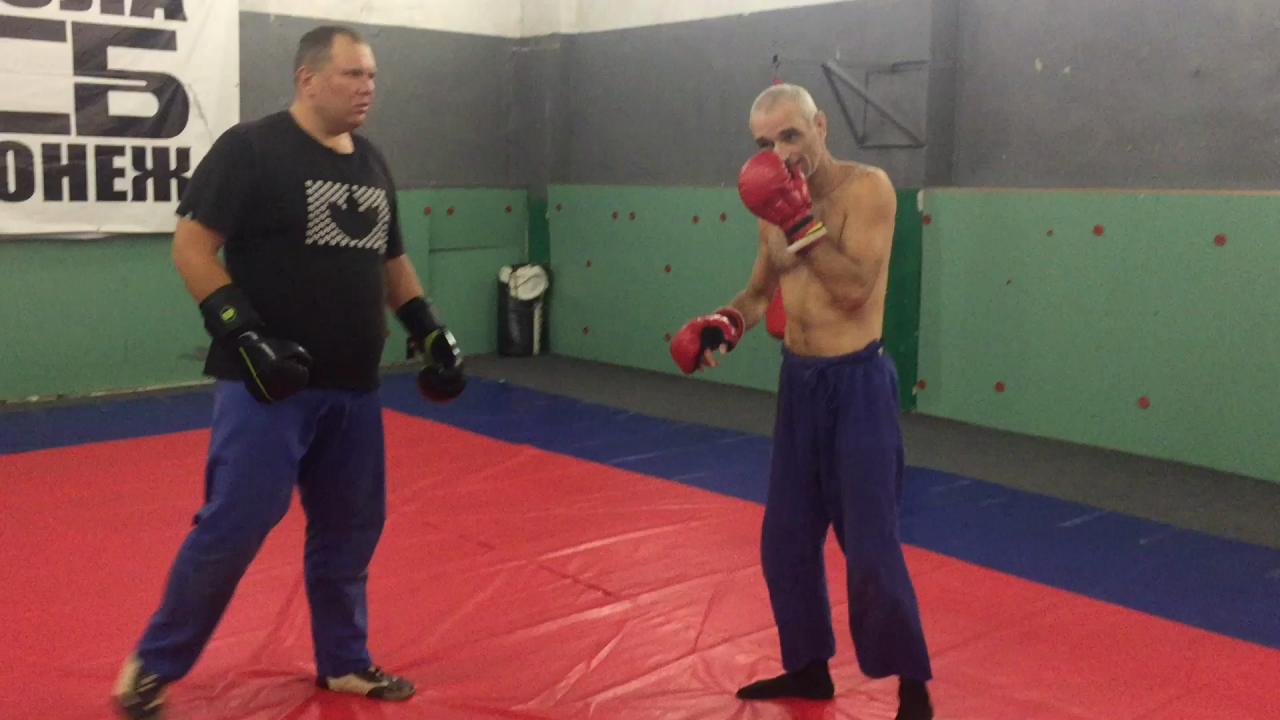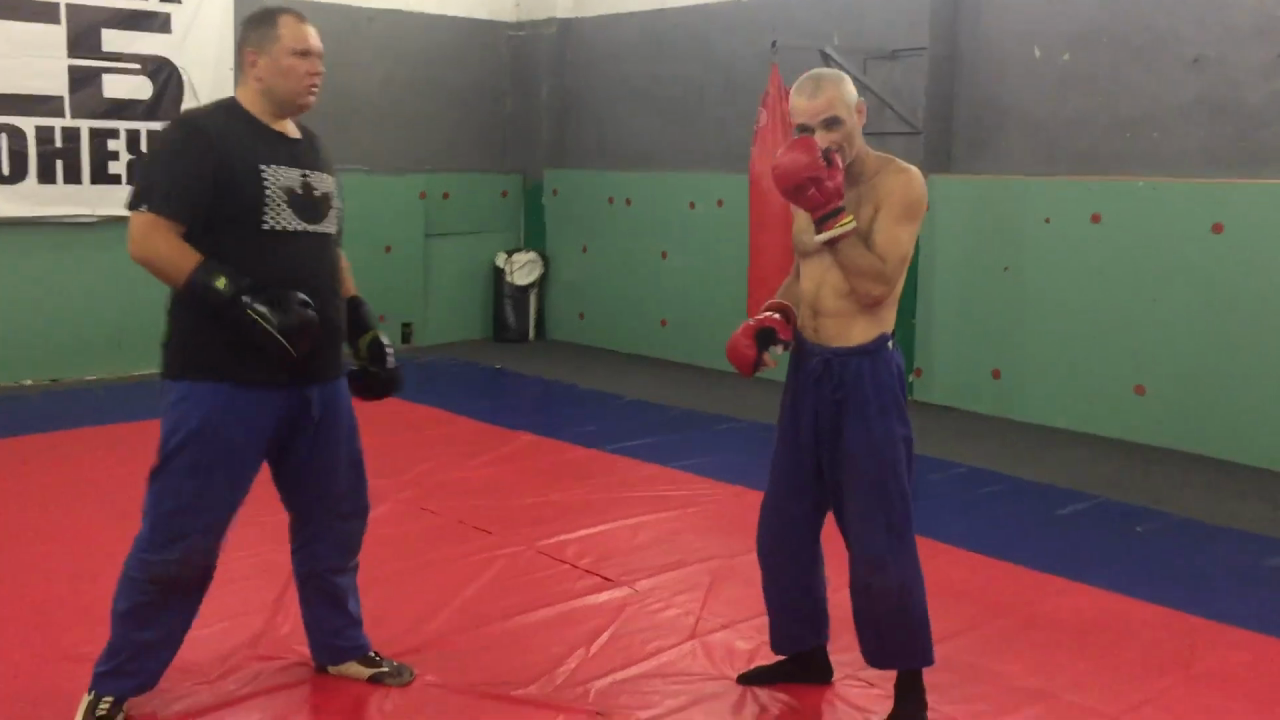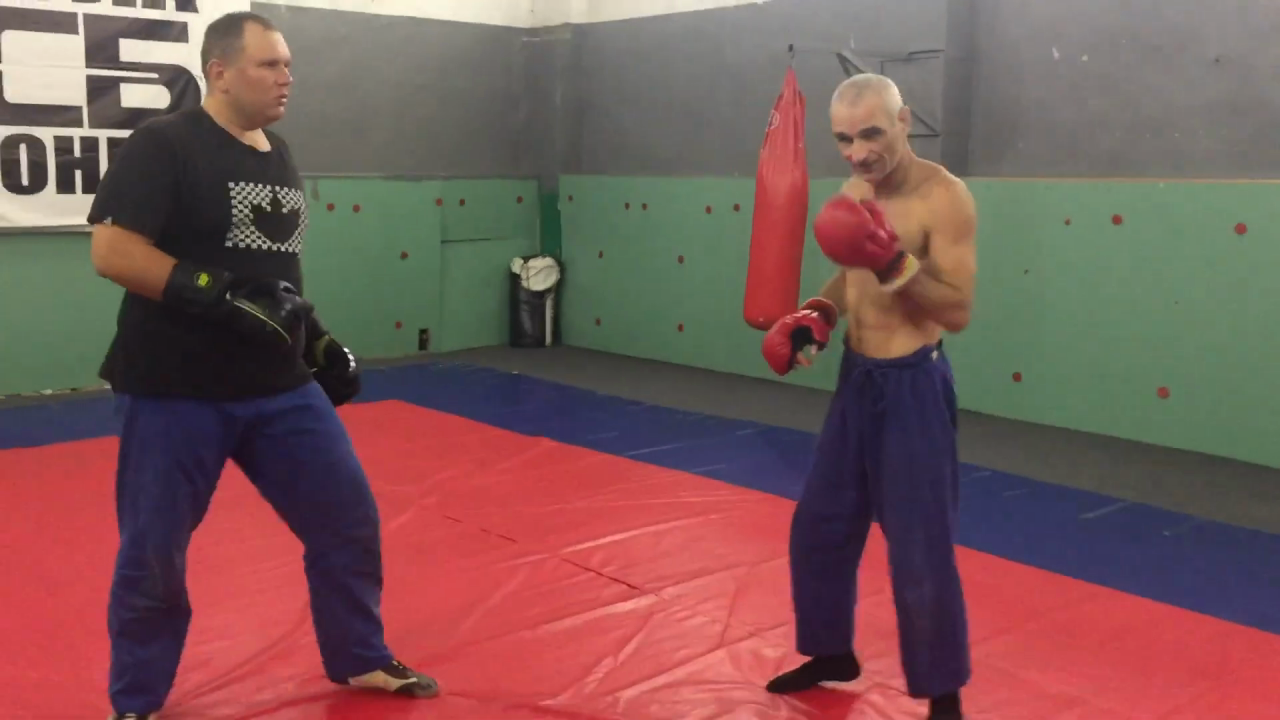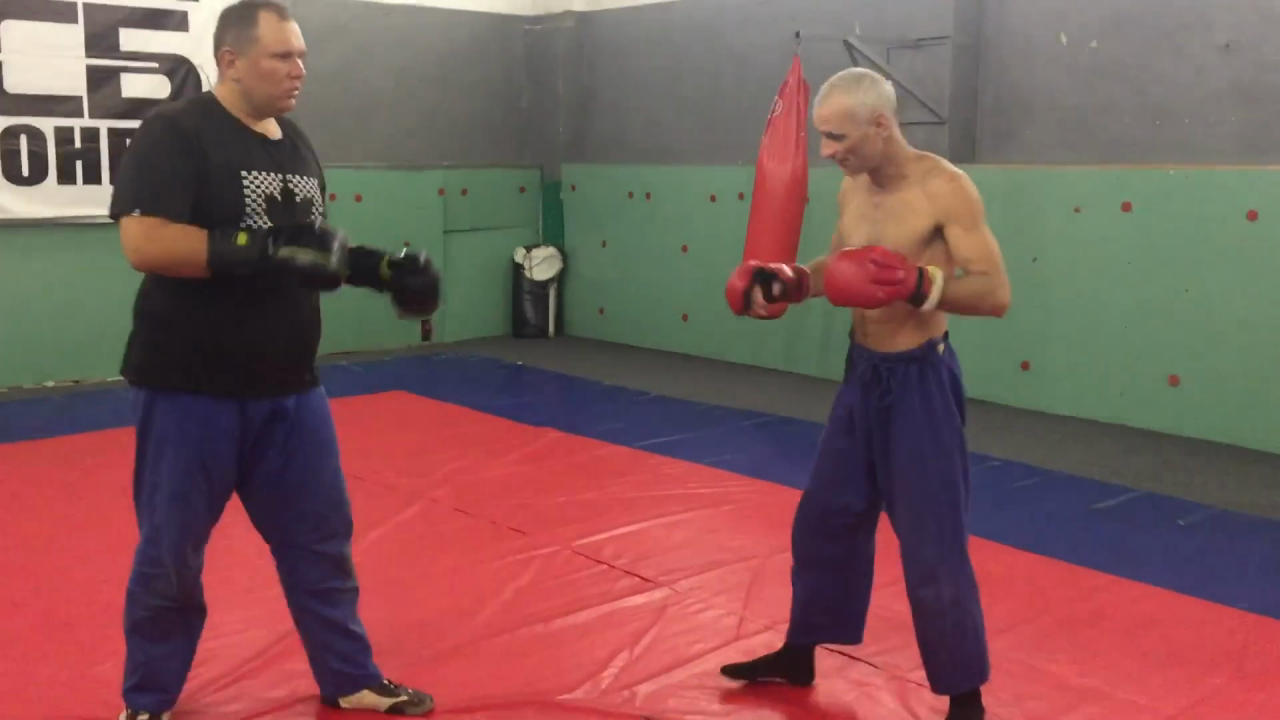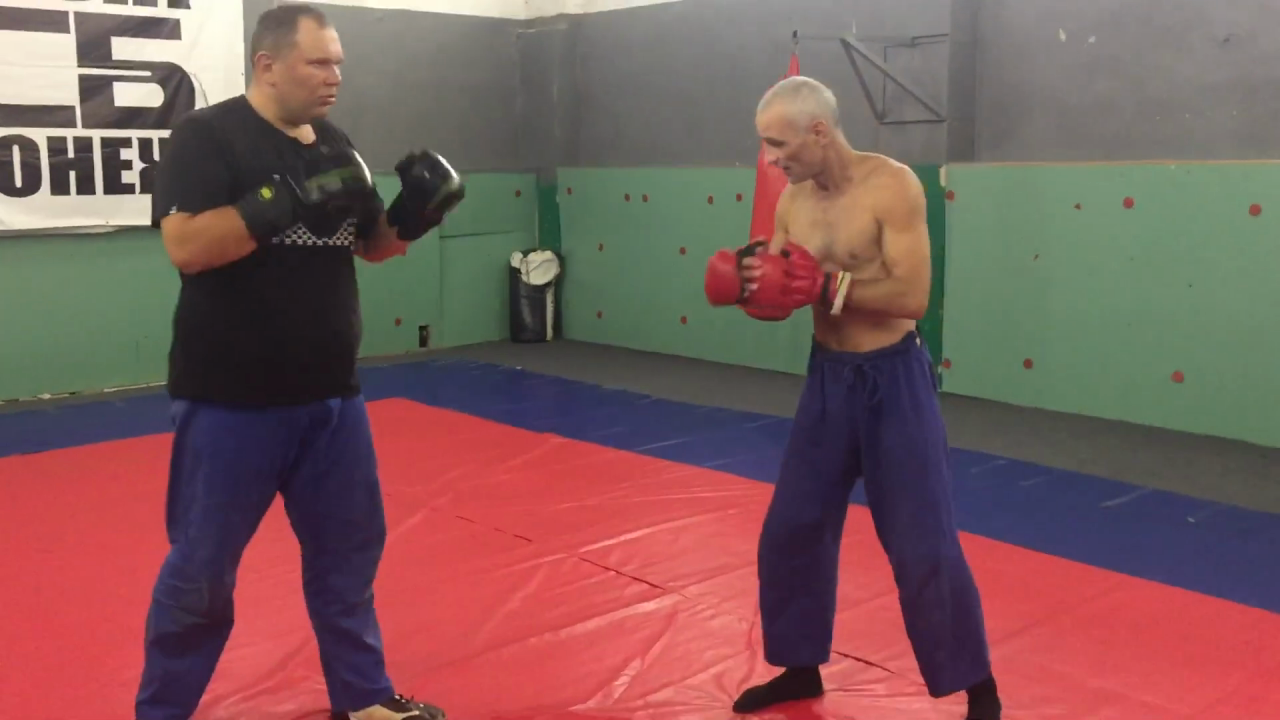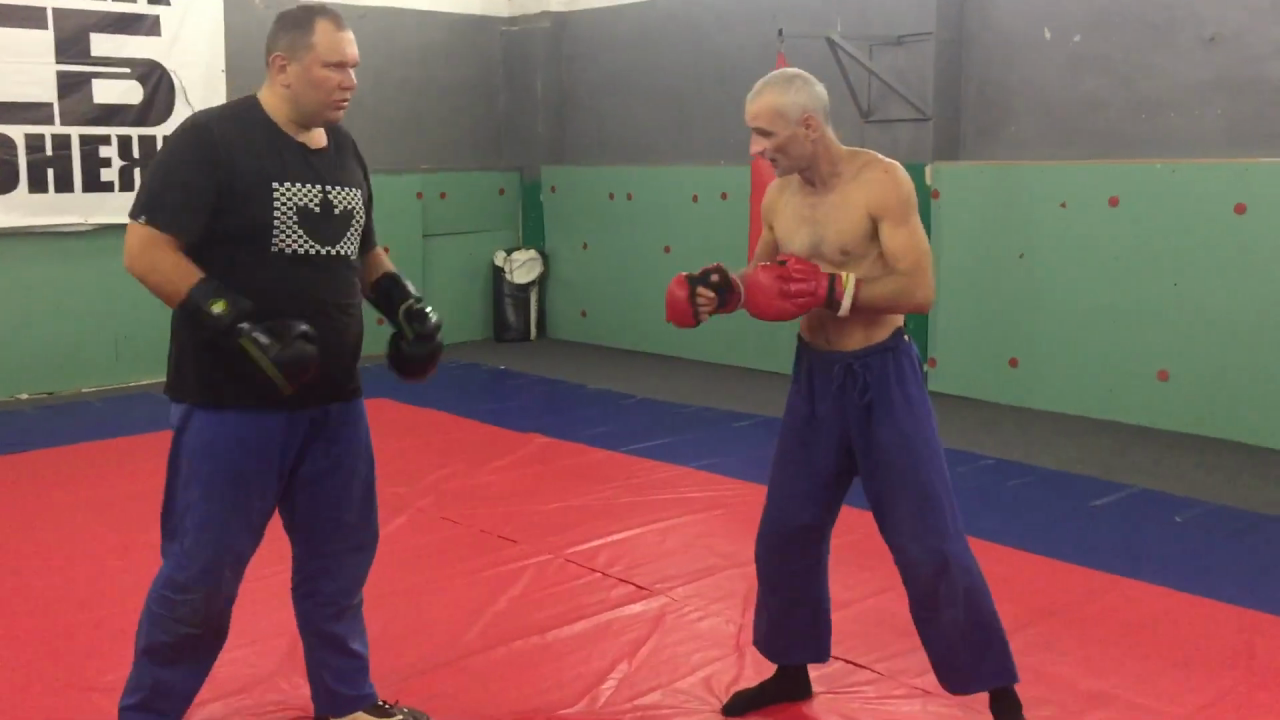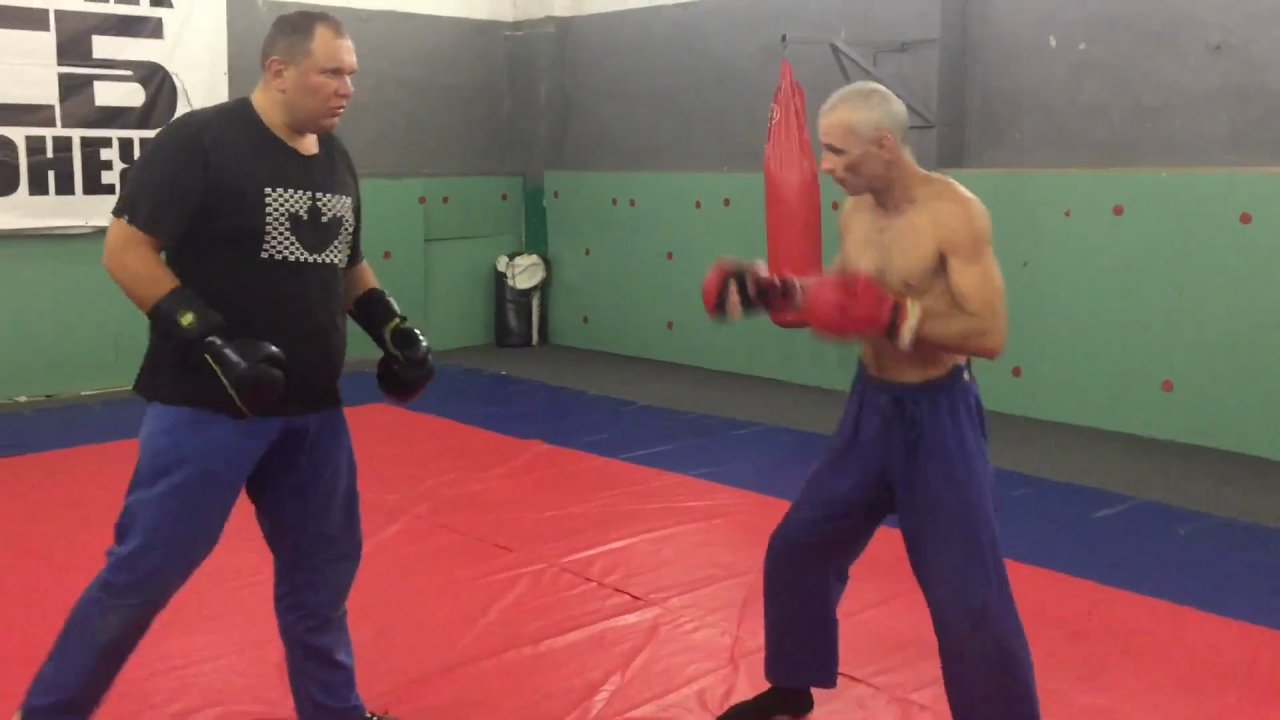
dt=0.3s
person 1, frame 1
left shoulder: (372, 162)
right shoulder: (250, 147)
left elbow: (391, 261)
right elbow: (192, 244)
left wrist: (430, 330)
right wrist: (239, 333)
left hip: (352, 383)
right hip: (269, 381)
left knee: (351, 525)
right knee: (232, 527)
left ankle: (343, 662)
person 1, frame 2
left shoulder: (311, 146)
right shoulder: (201, 134)
right elbow: (148, 239)
left wrist: (362, 329)
right wrist: (240, 300)
left hip: (314, 376)
right hip: (222, 376)
left knee: (335, 516)
right knee: (181, 532)
left ankle: (340, 648)
person 1, frame 3
left shoulder: (277, 155)
right shoulder: (162, 144)
right elbow: (112, 252)
left wrist: (316, 337)
right wrist: (221, 298)
left hip: (278, 385)
right hip: (174, 390)
left knee: (347, 516)
right knee: (154, 552)
left ankle: (362, 659)
person 1, frame 4
left shoulder: (295, 143)
right shoulder: (175, 132)
right elbow: (144, 243)
left wrist: (378, 268)
right wrist: (264, 251)
left hip: (289, 386)
right hip: (191, 388)
left knee: (321, 537)
right knee: (171, 551)
person 1, frame 5
left shoulder: (332, 144)
right shoulder: (208, 135)
left elbow: (370, 238)
right elbow: (185, 244)
left wrist: (417, 207)
right wrist: (287, 201)
left hip: (330, 394)
right hip: (231, 397)
left knee: (349, 545)
right knee: (204, 561)
person 1, frame 6
left shoulder: (343, 149)
right shoulder: (212, 139)
right elbow: (145, 251)
left wrist: (402, 303)
right wrist: (238, 326)
left hip: (330, 397)
right hip: (230, 401)
left knee: (340, 552)
right knee: (204, 567)
person 1, frame 7
left shoulder: (335, 158)
right shoulder: (199, 141)
right elbow: (125, 252)
left wrist: (389, 325)
right wrist: (204, 340)
left hip: (306, 404)
right hip: (203, 402)
left knee: (323, 561)
right knee: (146, 569)
person 2, frame 1
left shoulder: (868, 188)
right shoulder: (775, 202)
left elbow: (853, 289)
right elbow: (761, 289)
left wrist: (801, 224)
right wrist: (725, 325)
left hip: (857, 383)
right hip: (798, 381)
left knee: (870, 547)
right knee: (786, 537)
right ankle: (809, 668)
person 2, frame 2
left shoulder: (900, 182)
right shoulder: (806, 187)
left elbow: (874, 286)
left wrist: (831, 213)
right wrist: (773, 319)
left hip: (866, 375)
right hip: (806, 369)
left knee: (878, 539)
right knee: (785, 524)
right ankle: (808, 652)
person 2, frame 3
left shoulder: (944, 198)
right shoulder: (851, 193)
left elbow: (956, 310)
left wrist: (892, 261)
right wrist: (817, 316)
left hip: (913, 388)
right hip: (856, 380)
left knee: (920, 552)
right knee: (821, 522)
right ankle: (833, 653)
person 2, frame 4
left shoulder: (945, 188)
right shoulder: (852, 188)
left elbow: (995, 295)
left wrist: (915, 283)
right wrist: (790, 281)
left hip: (920, 380)
right hip: (862, 373)
left knee: (933, 547)
right knee: (824, 518)
right ankle: (798, 654)
person 2, frame 5
left shoulder: (892, 184)
right shoulder: (793, 200)
left elbow: (912, 297)
right elbow: (774, 288)
left wrist: (825, 286)
right wrist: (746, 279)
left hip: (895, 379)
right hip: (828, 378)
left knee: (925, 547)
right knee: (791, 529)
right ankle: (801, 668)
person 2, frame 6
left shoulder: (882, 181)
right shoulder: (777, 195)
left elbow: (918, 291)
right elbow: (763, 281)
left wrist: (829, 289)
right wrist: (723, 291)
left hip: (884, 377)
right hip: (814, 376)
left knee: (930, 546)
right knee: (786, 532)
person 2, frame 7
left shoulder: (956, 213)
right shoulder: (854, 208)
left elbow: (988, 335)
left wrist: (889, 316)
right wrist: (773, 290)
left hip: (938, 414)
right hip: (868, 407)
left knee: (968, 596)
right knee: (797, 548)
